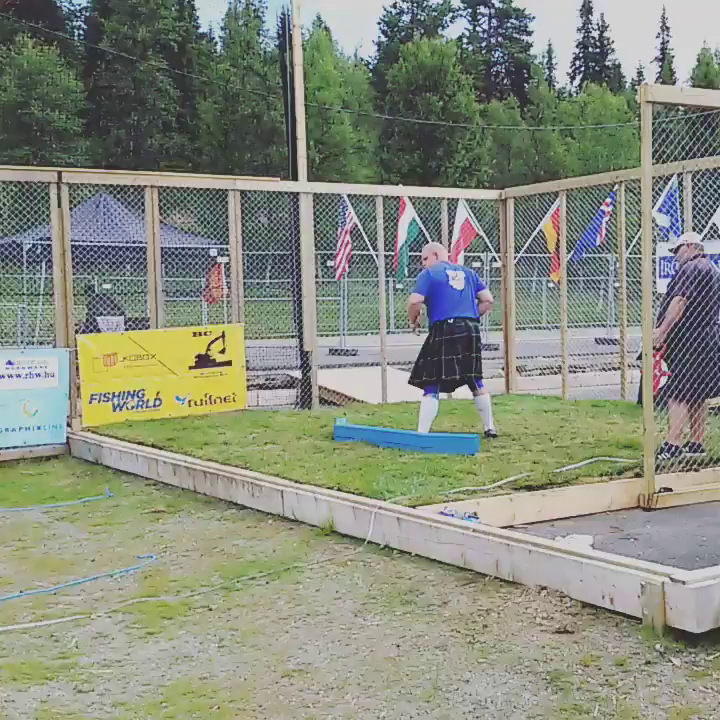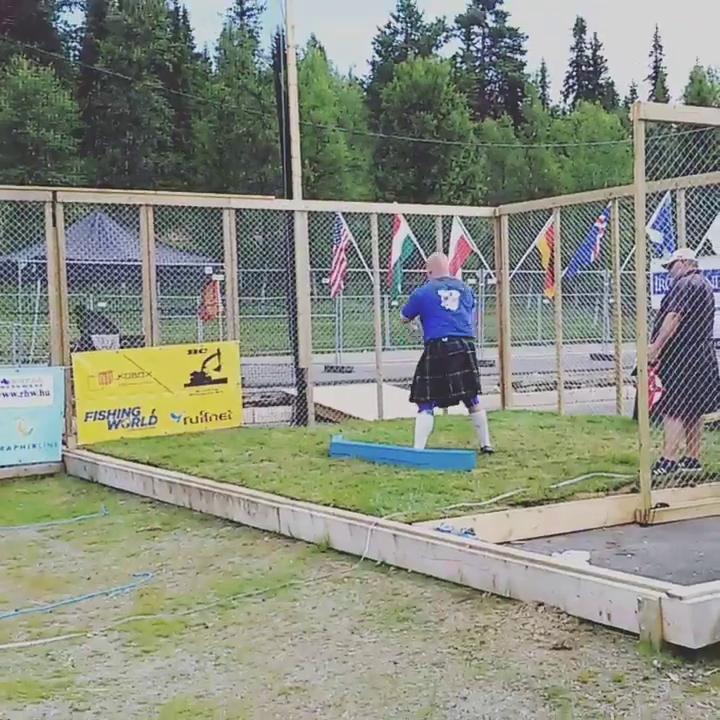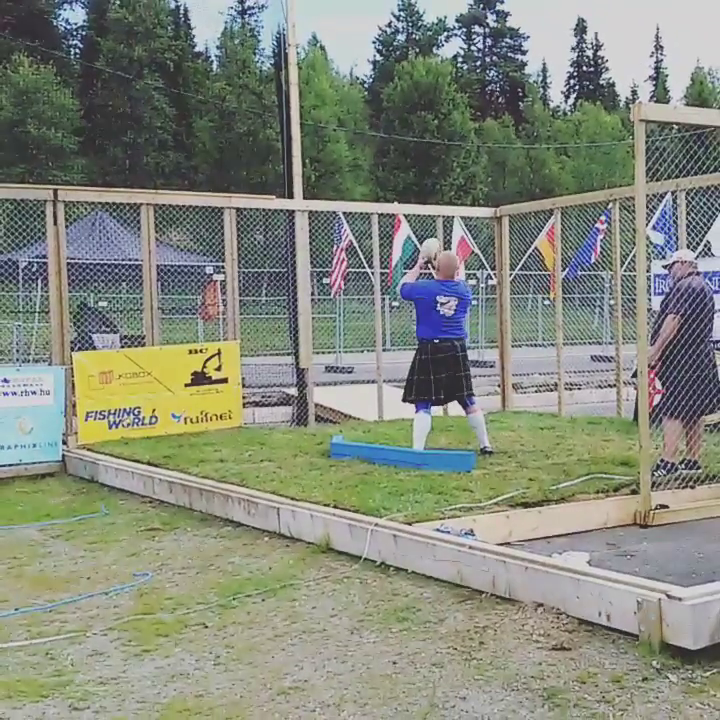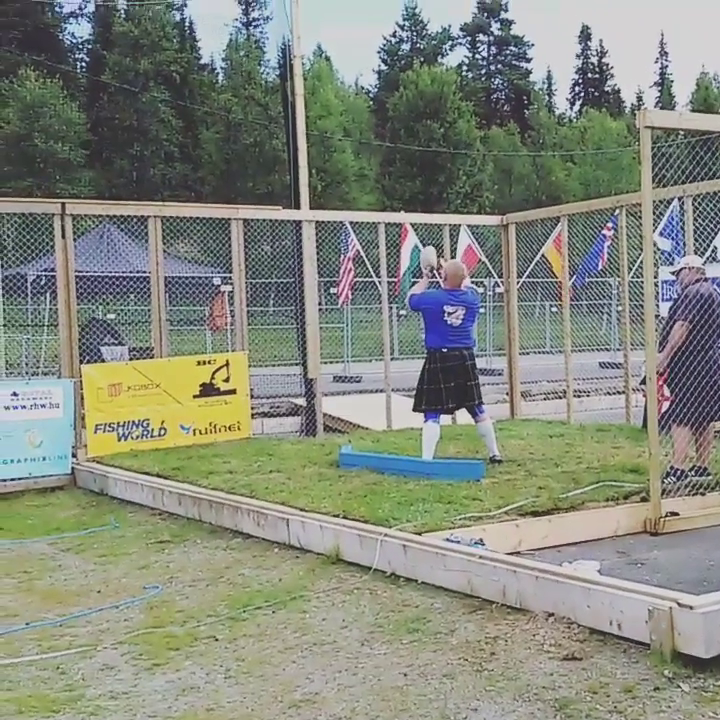
dt=0.5s
person 1, frame 1
left shoulder: (692, 268)
left elbow: (680, 301)
left wrist: (662, 330)
left hip: (688, 339)
left knee: (678, 393)
right knee: (698, 394)
left ankle: (673, 446)
right ankle: (696, 444)
person 1, frame 2
left shoulder: (685, 284)
left elbow: (674, 317)
left wrist: (656, 346)
left hip: (682, 355)
right hip: (701, 354)
left knee: (673, 409)
right knee: (694, 409)
left ankle: (669, 462)
right ankle: (692, 460)
person 1, frame 3
left shoulder: (685, 286)
left elbow: (674, 319)
left wrist: (656, 348)
left hip: (681, 357)
right hip: (700, 356)
left knee: (672, 410)
right knee: (694, 411)
left ankle: (668, 464)
right ankle: (692, 461)
person 1, frame 4
left shoulder: (693, 293)
left elbow: (683, 326)
left wrist: (664, 355)
left hip: (690, 365)
left knee: (681, 418)
left ankle: (677, 471)
person 2, frame 1
left shoulder: (429, 274)
right shoulder: (468, 272)
left elbow: (414, 302)
right elbow: (488, 300)
left wrist: (414, 321)
left hip: (445, 332)
right hip: (471, 330)
left knee: (432, 387)
right knee: (476, 382)
left ankle: (422, 434)
right ankle: (490, 428)
person 2, frame 2
left shoulder: (422, 292)
right shoulder: (465, 289)
left elbow: (405, 317)
left wrist: (422, 315)
left hip: (438, 350)
right hip: (465, 347)
left knee: (426, 403)
right knee: (472, 399)
left ankle: (418, 450)
right ankle: (486, 444)
person 2, frame 3
left shoulder: (423, 288)
right shoulder: (464, 290)
left elbow: (402, 287)
left wrist: (418, 267)
right wrist: (449, 263)
left hip: (430, 351)
right hip: (457, 350)
left knee: (423, 404)
right knee: (468, 400)
left ankle: (417, 451)
right ankle: (485, 445)
person 2, frame 4
left shoulder: (430, 298)
right shoulder: (471, 298)
left elbow: (411, 299)
right elbow: (468, 286)
left wrist: (425, 278)
right wrist: (455, 273)
left hip: (438, 361)
right hip: (465, 359)
left knee: (432, 414)
right knee: (477, 409)
left ankle: (427, 460)
right ankle: (494, 454)
